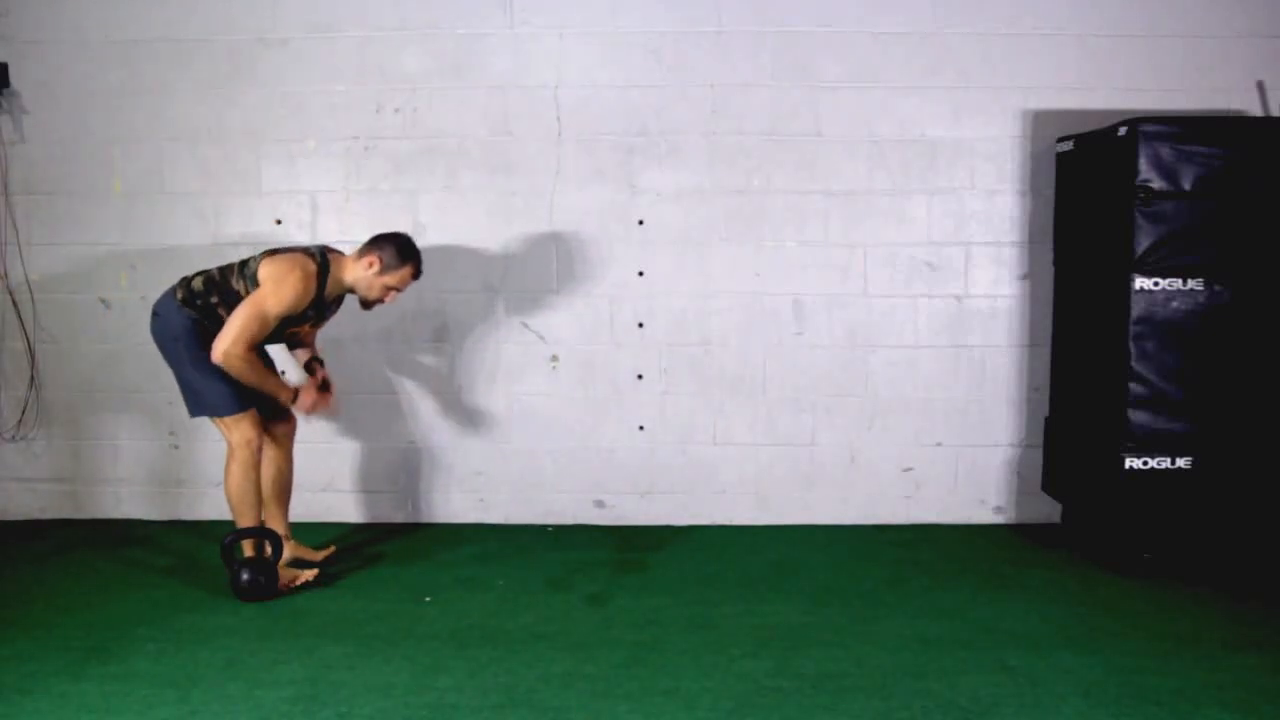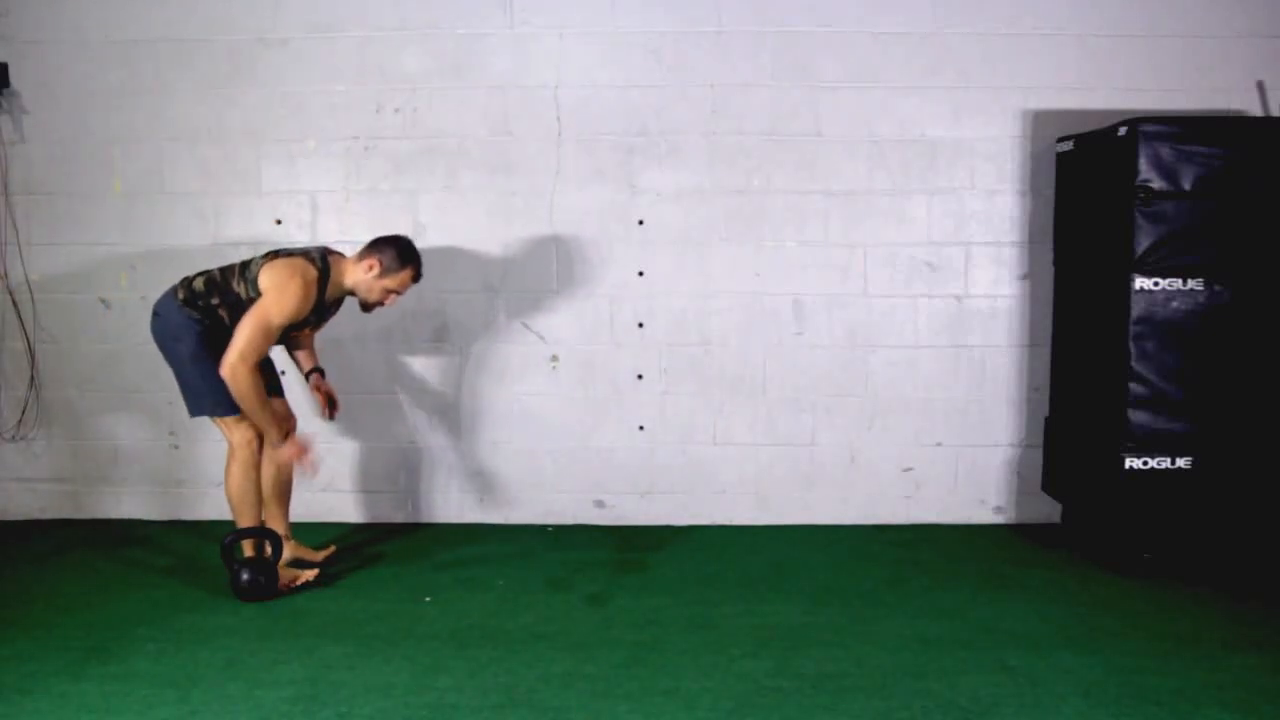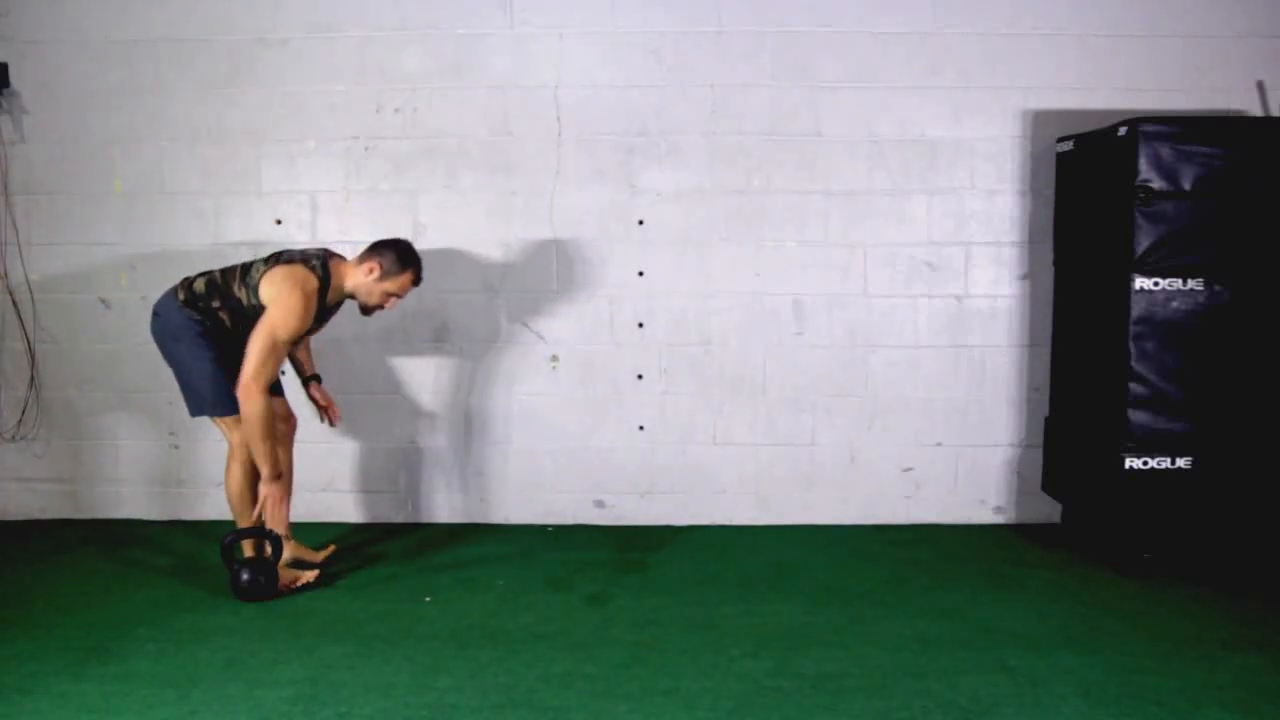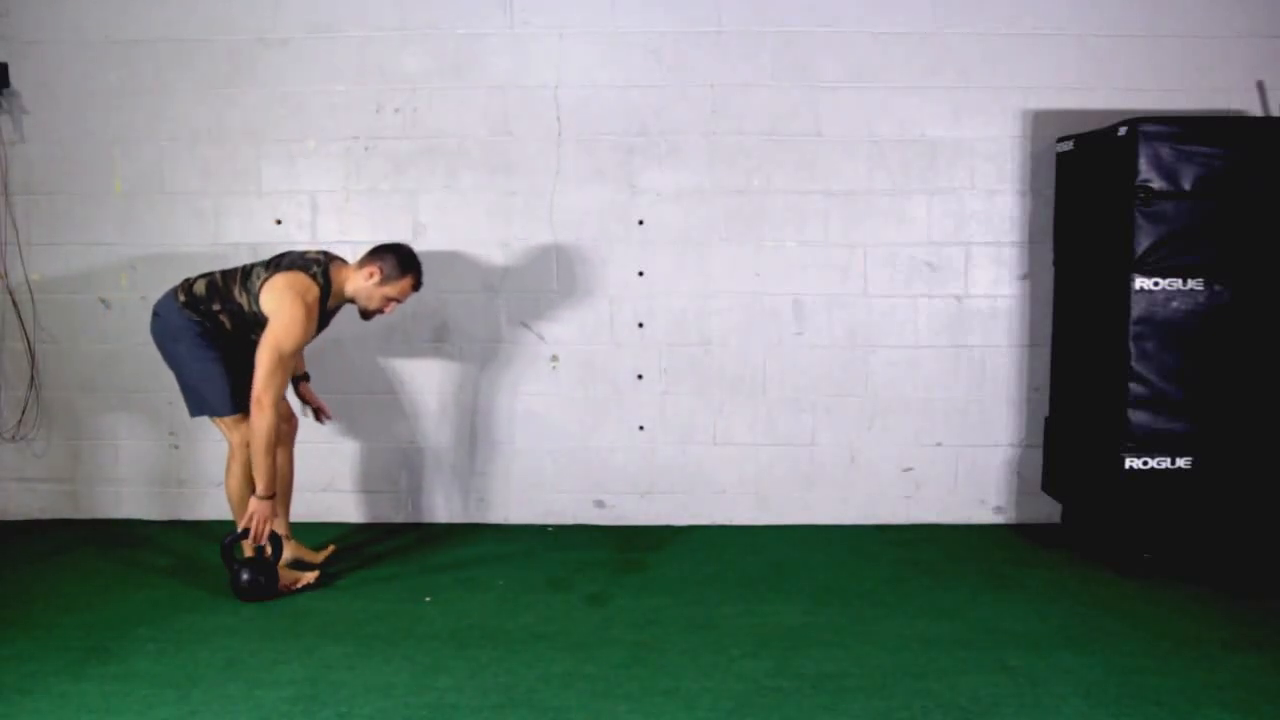
dt=0.1s
person 1, frame 1
left shoulder: (337, 278)
right shoulder: (298, 278)
left elbow: (299, 327)
right elbow: (224, 352)
left wrist: (313, 366)
right wrist: (290, 395)
left hip: (226, 319)
right hip: (184, 319)
left knee: (280, 425)
right knee: (247, 436)
left ankle: (281, 543)
person 1, frame 2
left shoulder: (337, 279)
right shoulder: (298, 285)
left elbow: (298, 329)
right elbow: (234, 368)
left wrist: (314, 375)
right wrist: (279, 441)
left hip: (228, 323)
right hip: (186, 320)
left knee: (282, 426)
right knee: (247, 437)
left ankle: (281, 543)
person 1, frame 3
left shoulder: (336, 273)
right shoulder: (300, 292)
right elbow: (249, 389)
left wrist: (313, 382)
right wrist: (271, 477)
left hip: (227, 321)
right hip: (185, 319)
left knee: (282, 423)
right knee: (245, 436)
left ankle: (282, 543)
person 1, frame 4
left shoulder: (336, 276)
right shoulder: (300, 301)
right elbow: (261, 403)
left wrist: (301, 381)
right wrist: (264, 493)
left hip: (227, 323)
right hip: (185, 321)
left knee: (284, 424)
right knee: (245, 435)
left ankle: (282, 544)
